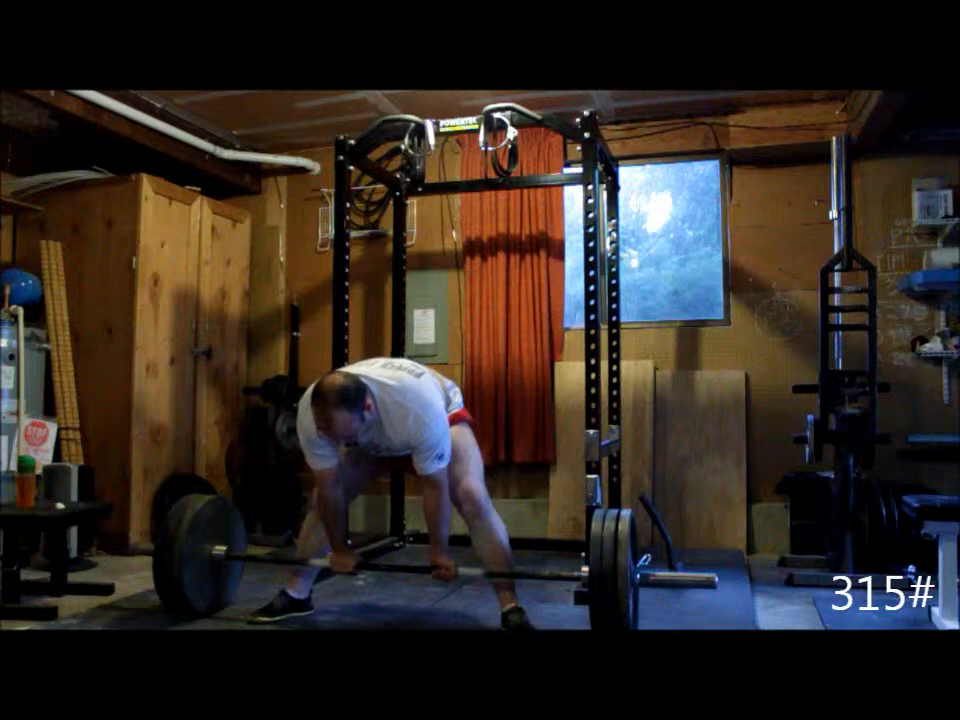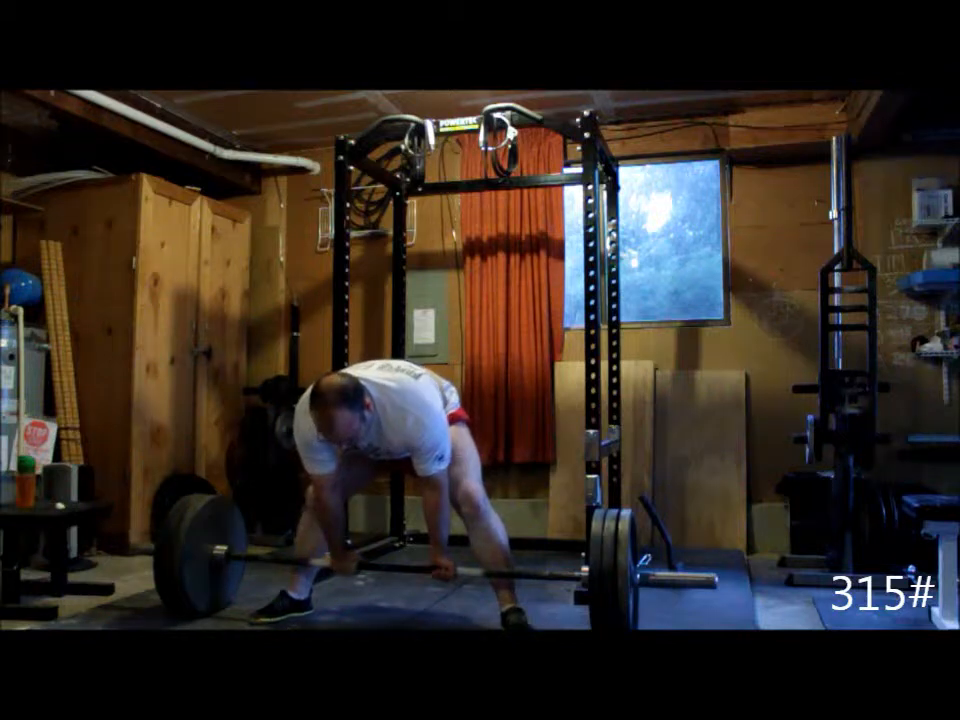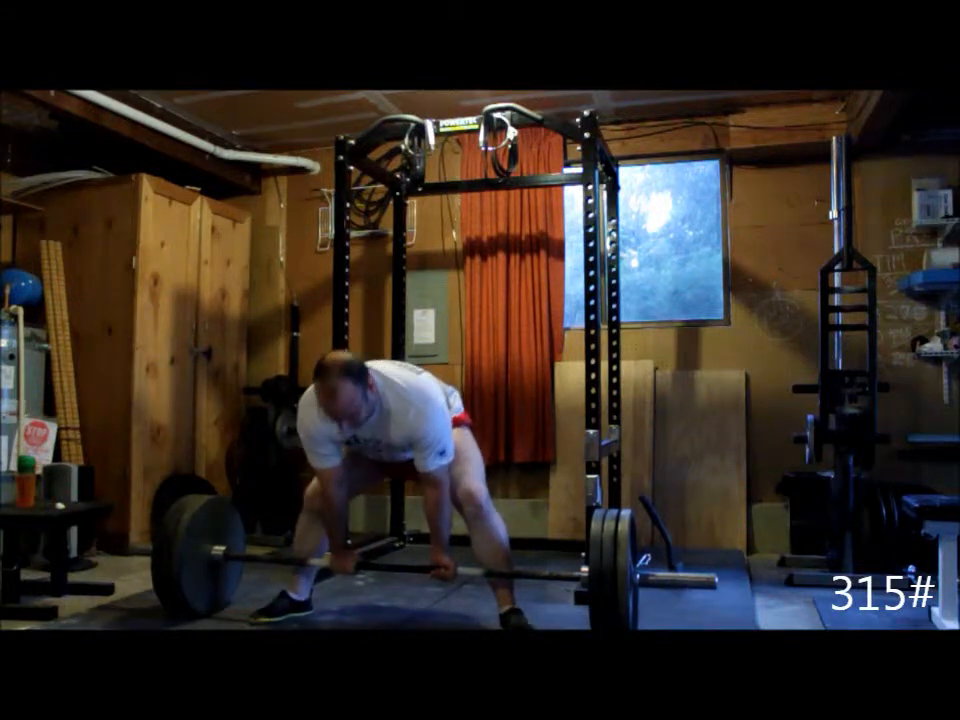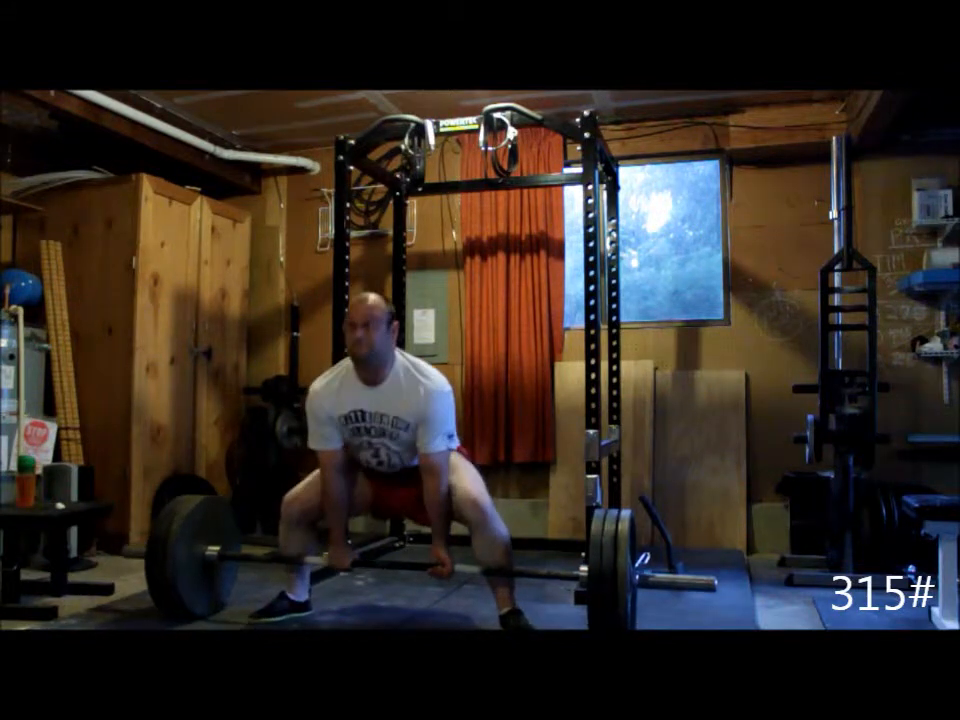
dt=0.5s
person 1, frame 1
left shoulder: (421, 410)
right shoulder: (311, 412)
left elbow: (434, 486)
right elbow: (329, 487)
left wrist: (439, 551)
right wrist: (339, 549)
left hip: (443, 413)
left knee: (473, 498)
right knee: (320, 498)
left ankle: (511, 608)
right ankle: (296, 594)
person 1, frame 2
left shoulder: (421, 413)
right shoulder: (307, 418)
left elbow: (435, 487)
right elbow: (327, 491)
left wrist: (439, 552)
right wrist: (338, 552)
left hip: (440, 411)
left knee: (471, 499)
right knee: (316, 498)
left ankle: (510, 607)
right ankle: (297, 594)
person 1, frame 3
left shoulder: (422, 404)
right shoulder: (310, 411)
left elbow: (435, 484)
right elbow: (332, 485)
left wrist: (439, 550)
right wrist: (339, 550)
left hip: (442, 420)
left knee: (474, 499)
right knee: (316, 498)
left ankle: (509, 609)
right ankle: (297, 594)
person 1, frame 4
left shoulder: (429, 386)
right shoulder: (323, 391)
left elbow: (434, 472)
right elbow: (333, 472)
left wrist: (439, 543)
right wrist: (338, 542)
left hip: (432, 464)
right hip: (368, 471)
left knee: (477, 508)
right knee: (294, 507)
left ankle: (508, 611)
right ankle: (296, 596)
